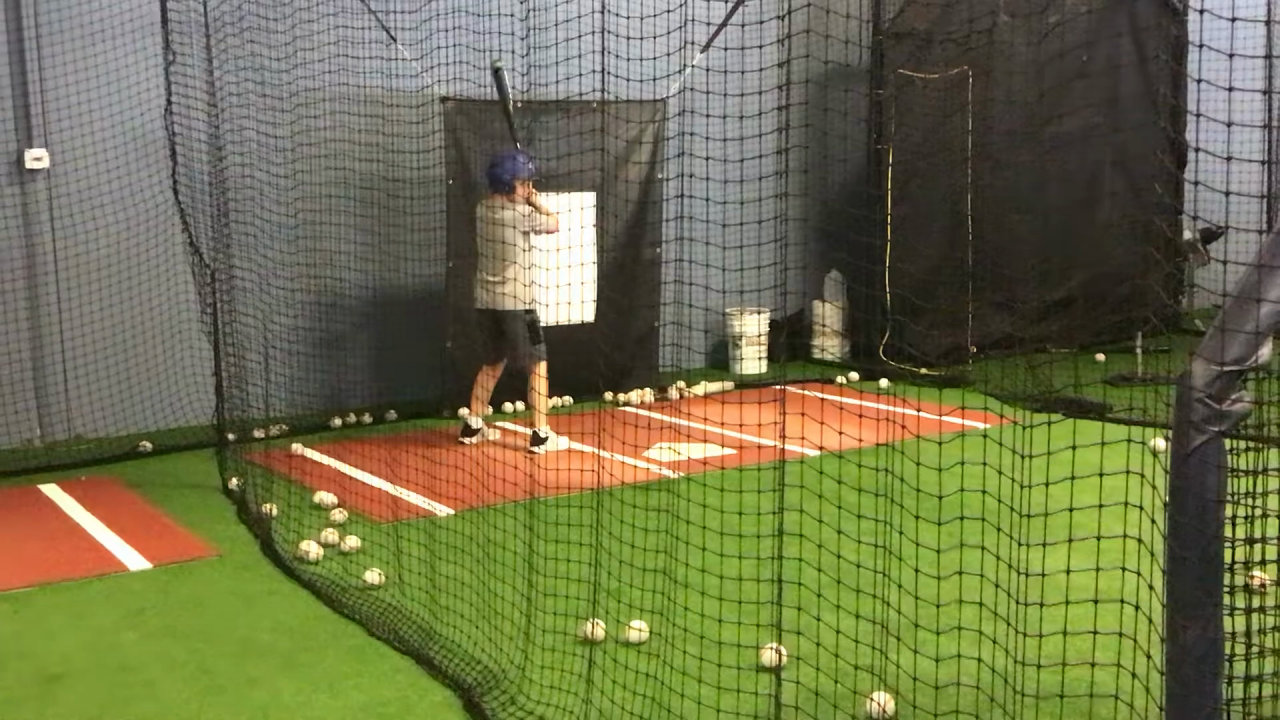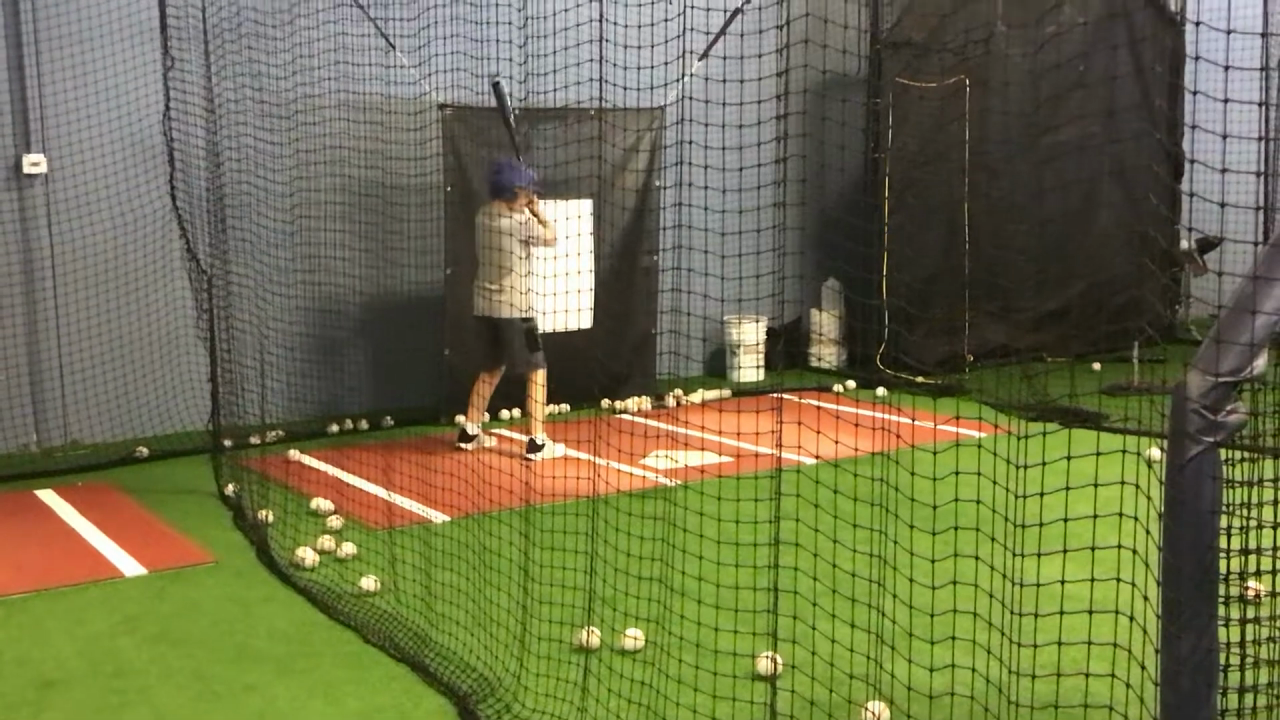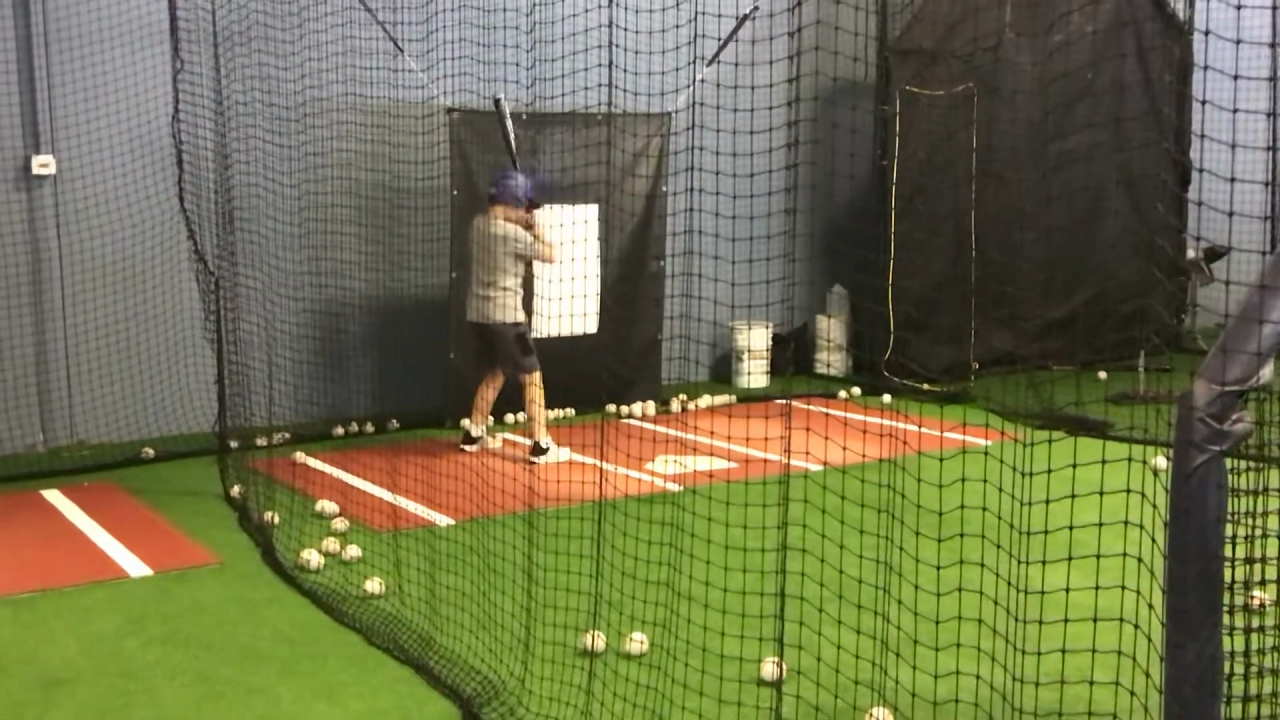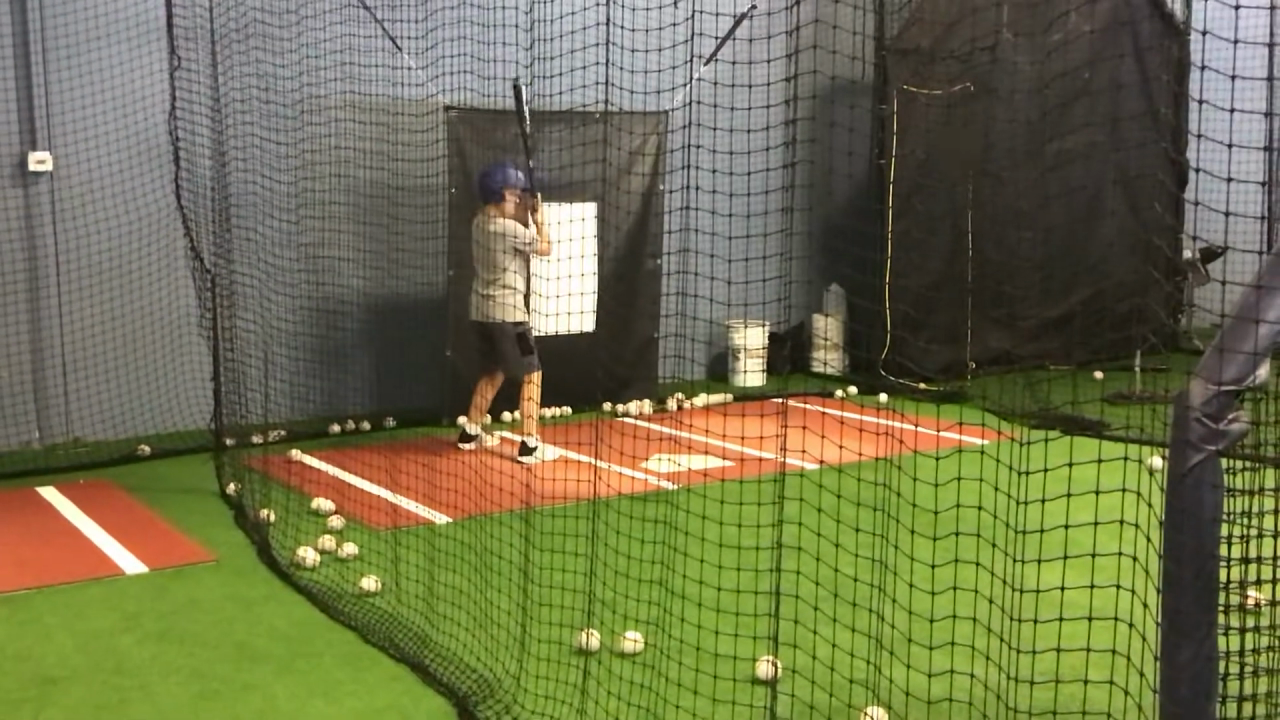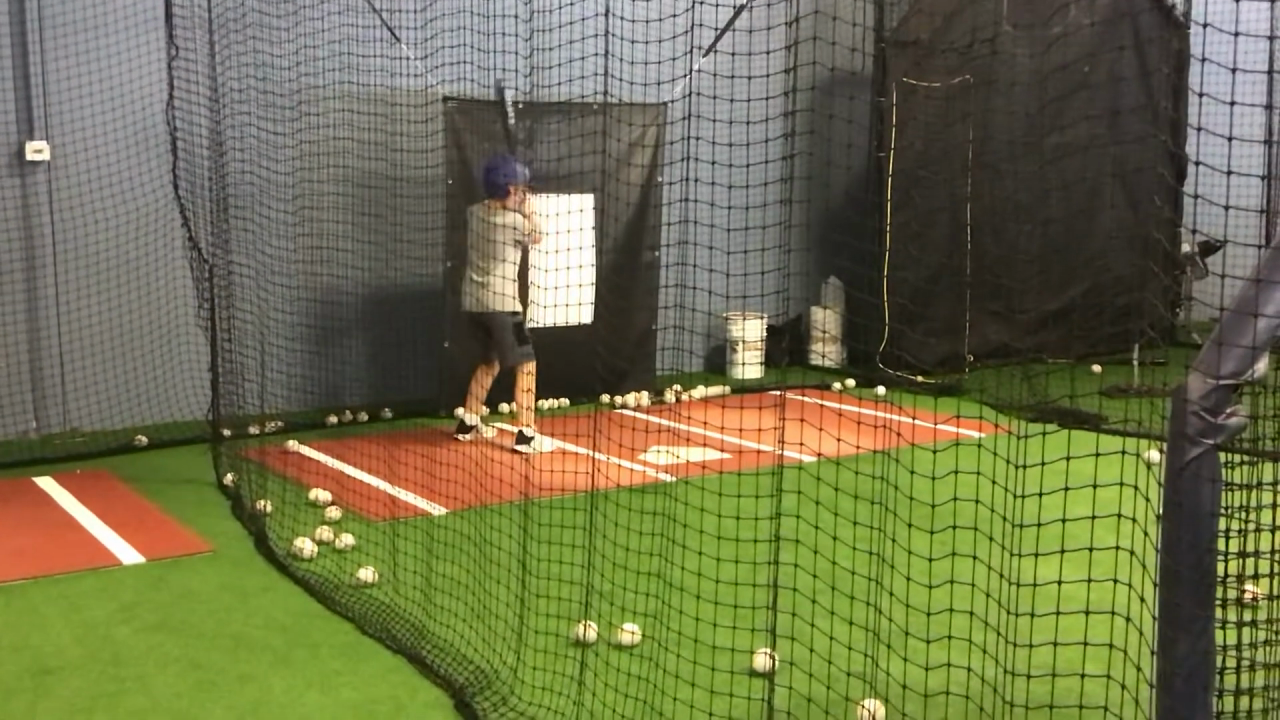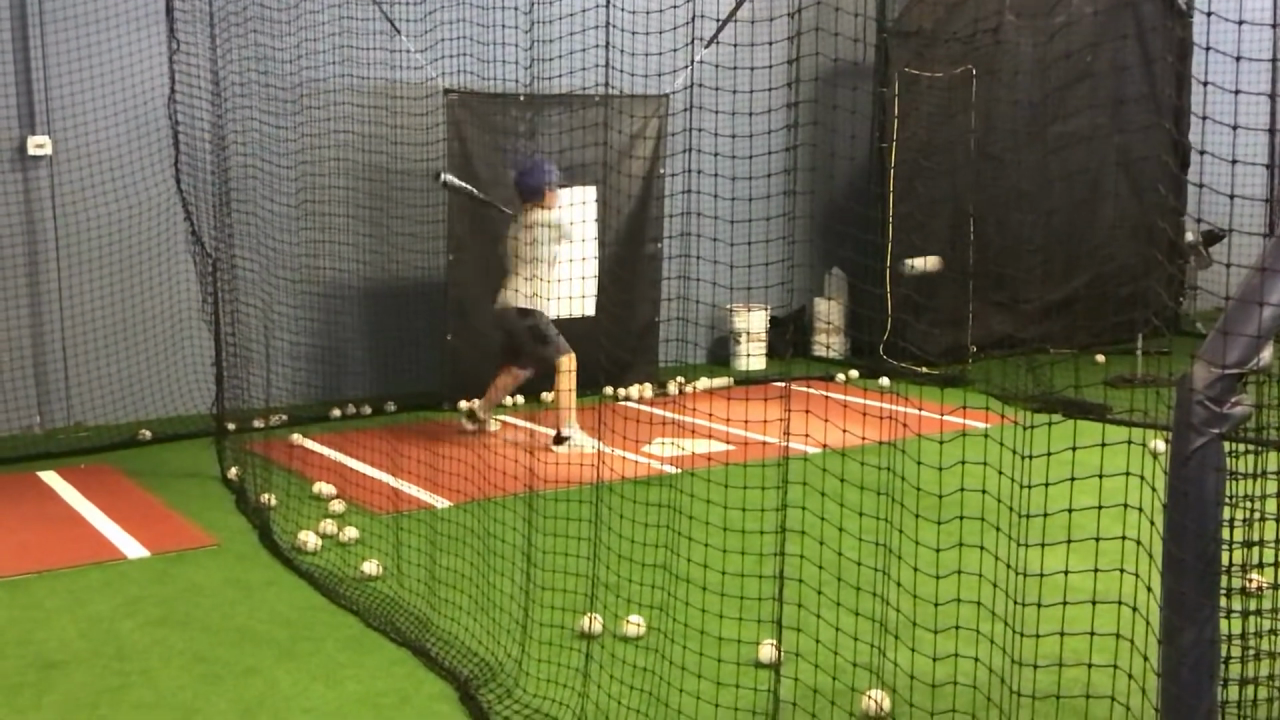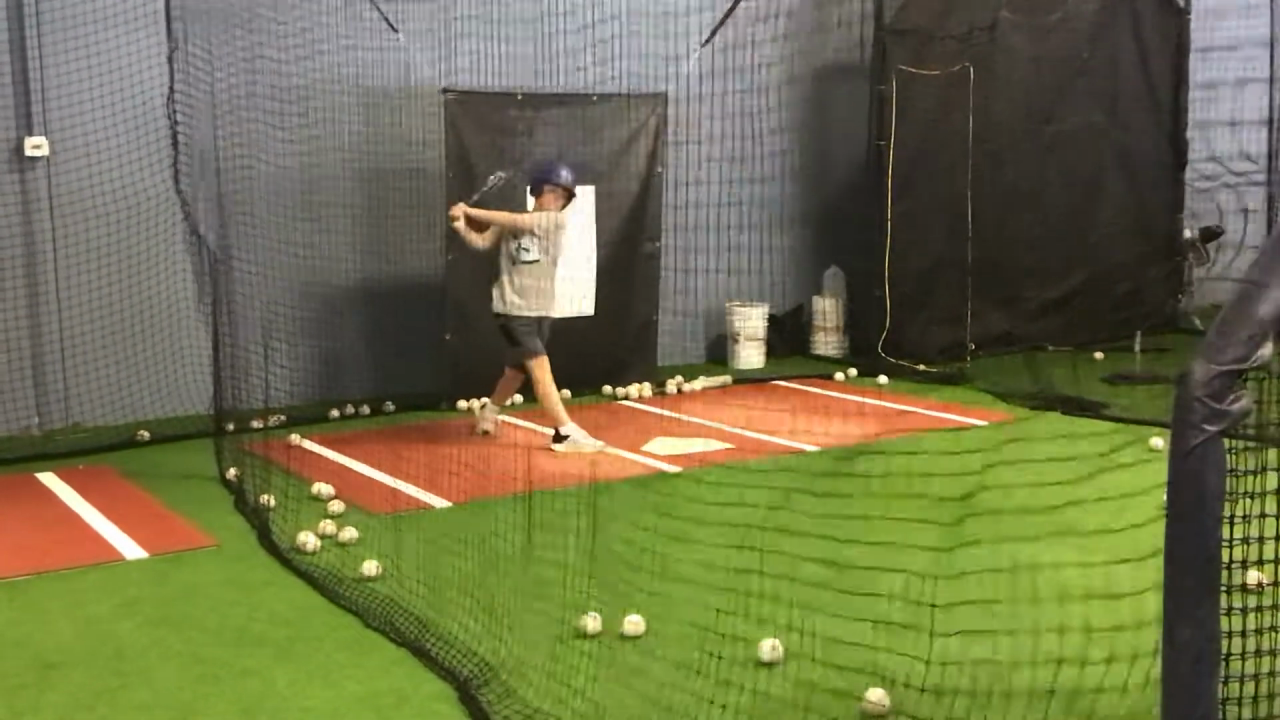
dt=0.7s
person 1, frame 1
left shoulder: (482, 210)
right shoulder: (520, 214)
right elbow: (554, 224)
left wrist: (526, 199)
right wrist: (534, 201)
left hip: (486, 302)
right hip: (515, 303)
left knee: (493, 362)
right knee: (538, 365)
left ankle: (472, 426)
right ankle: (540, 435)
person 1, frame 2
left shoulder: (483, 217)
right shoulder: (521, 223)
right elbow: (551, 239)
left wrist: (525, 211)
right wrist: (537, 212)
left hip: (484, 308)
right hip: (514, 310)
left knee: (491, 369)
right knee: (536, 371)
left ankle: (470, 432)
right ankle: (537, 442)
person 1, frame 3
left shoulder: (478, 224)
right shoulder: (512, 233)
right elbow: (549, 256)
left wrist: (523, 226)
right wrist: (535, 229)
left hip: (478, 314)
right hip: (505, 315)
left knee: (494, 373)
right knee: (531, 376)
left ankle: (474, 434)
right ankle: (541, 445)
person 1, frame 4
left shoulder: (479, 223)
right shoulder: (511, 229)
right elbow: (545, 248)
left wrist: (524, 215)
right wrist: (538, 218)
left hip: (481, 312)
right hip: (507, 314)
left knee: (493, 373)
right knee: (531, 374)
left ankle: (470, 432)
right ankle: (530, 444)
person 1, frame 5
left shoulder: (475, 212)
right shoulder: (515, 221)
right elbow: (537, 237)
left wrist: (516, 207)
right wrist: (525, 209)
left hip: (473, 302)
right hip: (501, 304)
left knee: (490, 361)
right knee: (525, 364)
left ankle: (468, 423)
right ankle: (526, 434)
person 1, frame 6
left shoulder: (520, 224)
right shoulder: (551, 219)
right elbow: (566, 234)
left hip: (522, 308)
right hip: (526, 309)
left knee: (519, 369)
right knee: (566, 359)
left ankle: (478, 413)
right ankle: (567, 433)
person 1, frame 7
left shoulder: (556, 221)
right shoulder: (508, 223)
left elbow: (515, 221)
right elbow: (481, 242)
left wrist: (471, 210)
right wrist: (461, 225)
left hip: (540, 309)
right hip: (511, 307)
left knee: (518, 369)
right knee: (539, 364)
left ankle: (488, 412)
right ankle: (565, 431)
